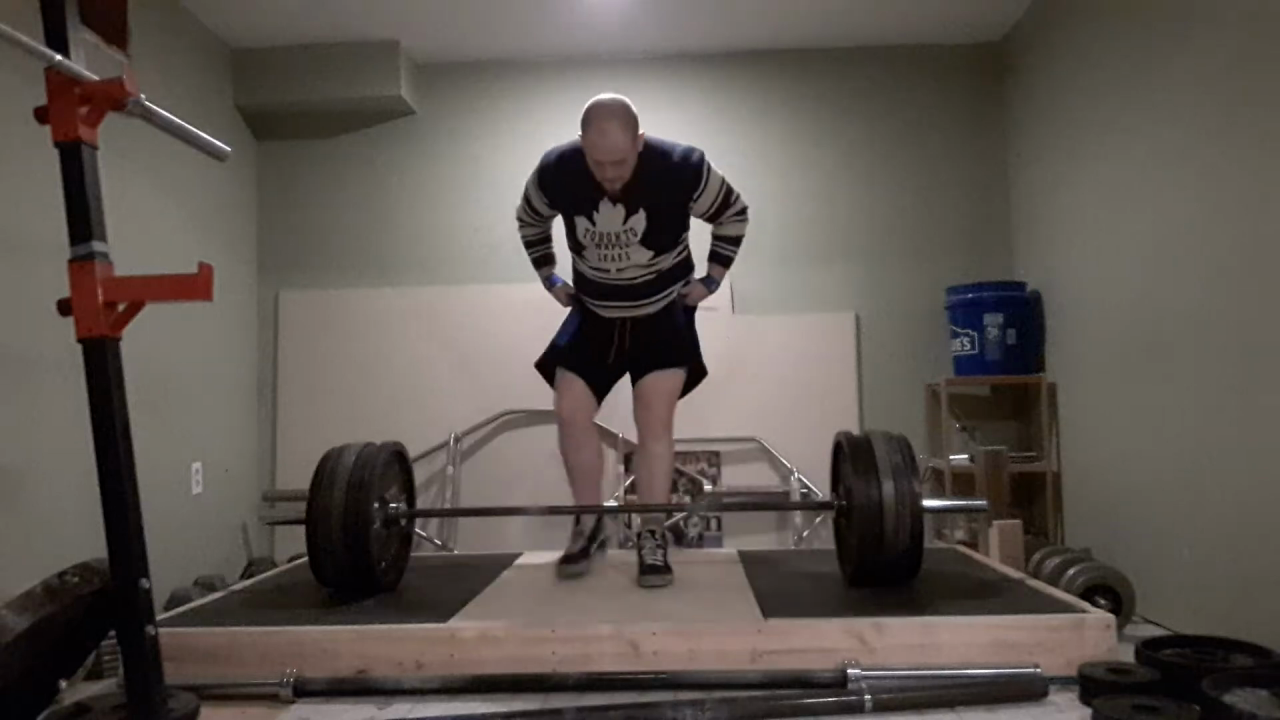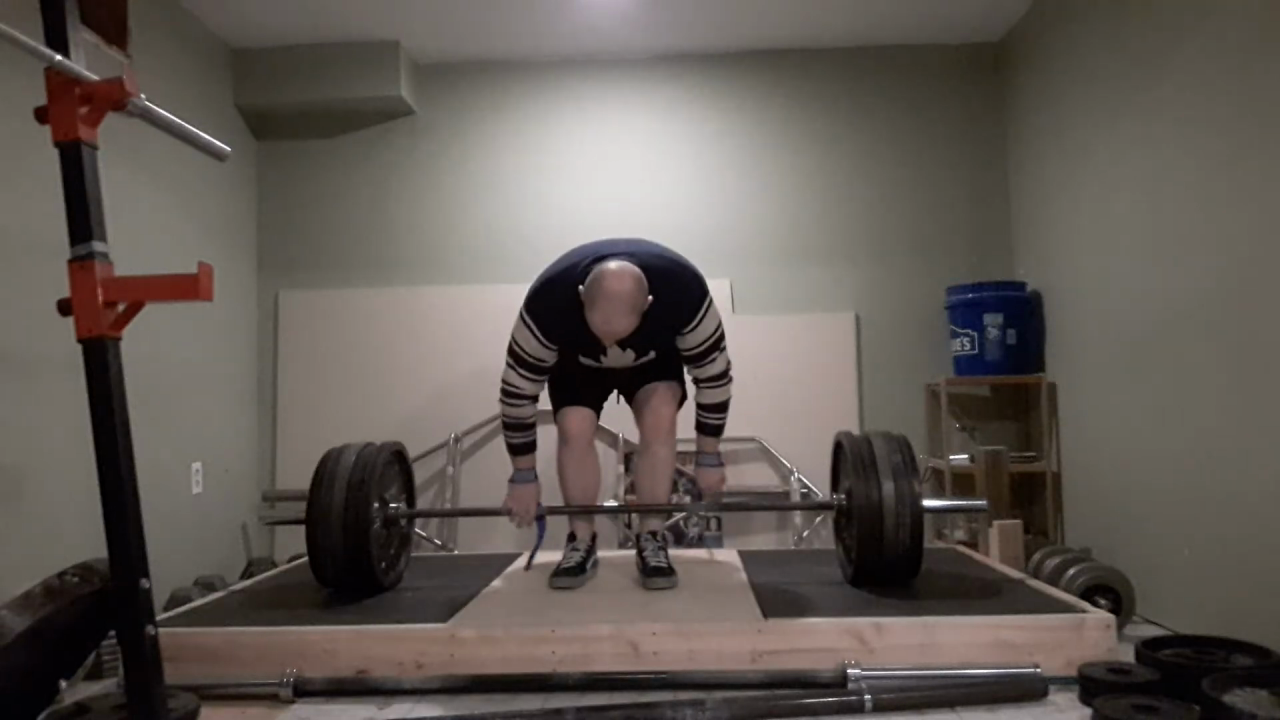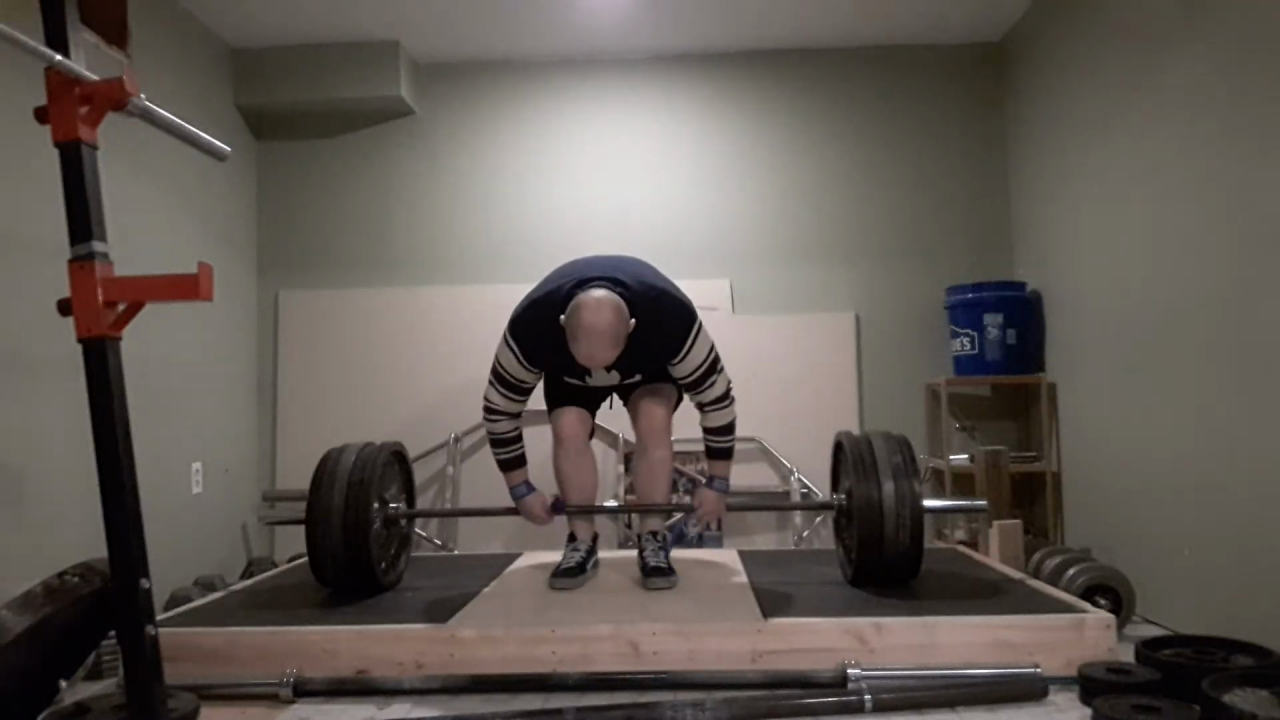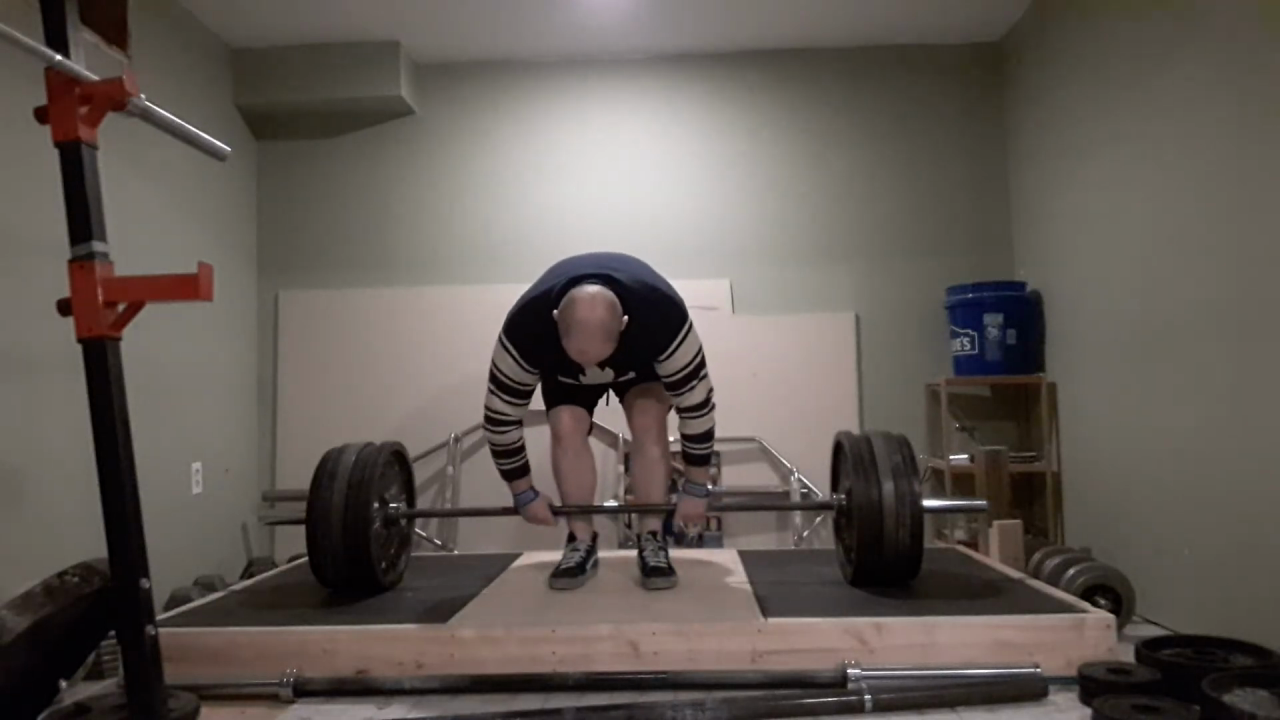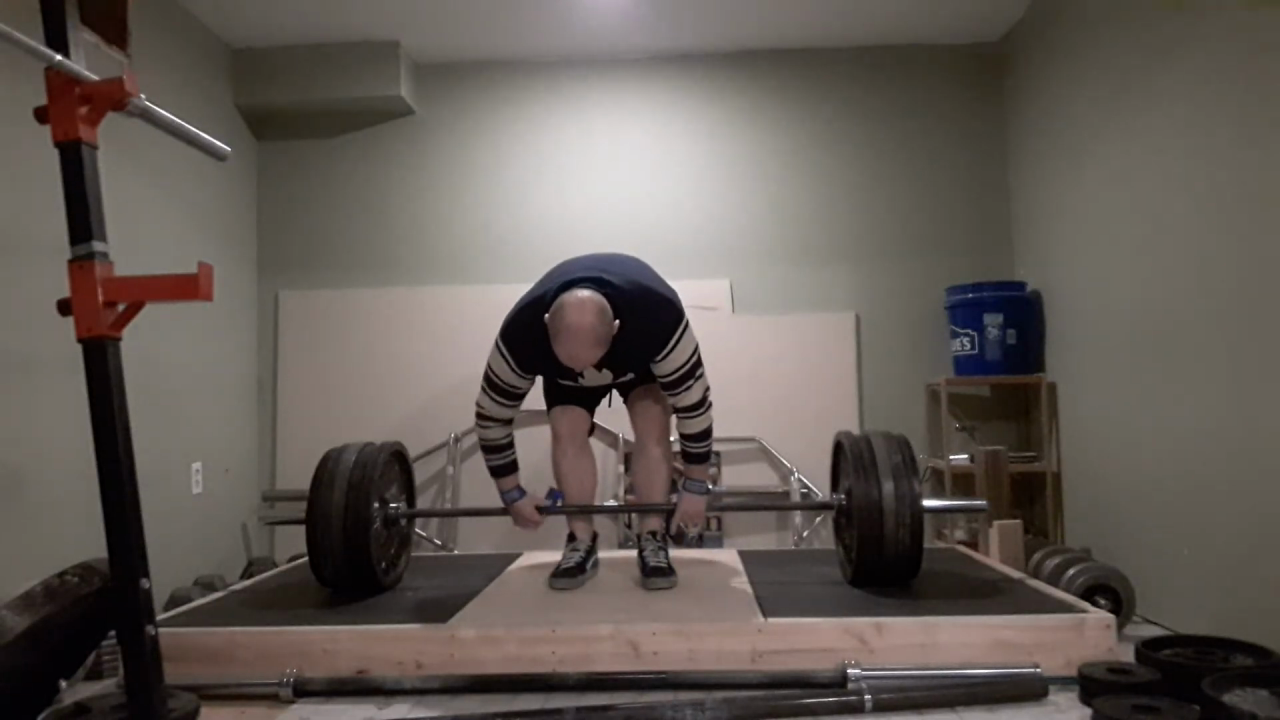
dt=1s
person 1, frame 1
left shoulder: (683, 167)
right shoulder: (556, 170)
left elbow: (734, 214)
right elbow: (530, 220)
left wrist: (712, 277)
right wrist: (549, 278)
left hip: (663, 316)
right hip: (593, 316)
left knee: (654, 422)
right knee: (571, 412)
left ankle: (652, 539)
right ankle: (589, 520)
person 1, frame 2
left shoulder: (683, 289)
right shoulder: (549, 300)
left elbow: (714, 374)
right elbow: (519, 389)
left wrist: (708, 458)
right wrist: (523, 476)
left hip: (655, 354)
right hip: (575, 360)
left knee: (659, 421)
right knee: (574, 429)
left ankle: (651, 540)
right ankle: (581, 541)
person 1, frame 3
left shoulder: (671, 315)
right shoulder: (532, 323)
left elbow: (717, 398)
right elbow: (500, 409)
left wrist: (717, 483)
right wrist: (520, 488)
left hip: (649, 360)
left knee: (654, 421)
right knee: (568, 430)
left ankle: (653, 540)
right ankle: (582, 541)
person 1, frame 4
left shoulder: (662, 314)
right shoulder: (526, 325)
left elbow: (697, 404)
right elbow: (500, 416)
left wrist: (696, 488)
right wrist: (525, 495)
left hip: (642, 357)
left knee: (650, 424)
right knee: (567, 429)
left ankle: (651, 540)
right ankle: (581, 542)
person 1, frame 5
left shoulder: (659, 316)
right shoulder: (522, 332)
left elbow: (694, 403)
right elbow: (492, 415)
left wrist: (696, 485)
right wrist: (512, 495)
left hip: (642, 349)
left knee: (652, 425)
right knee: (567, 430)
left ankle: (653, 541)
right ankle: (581, 542)
